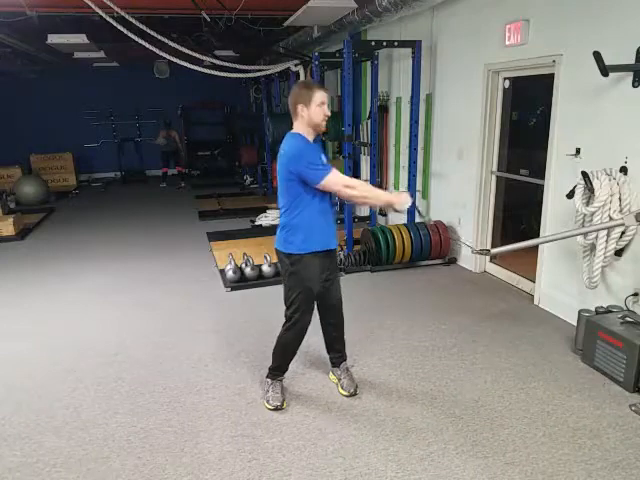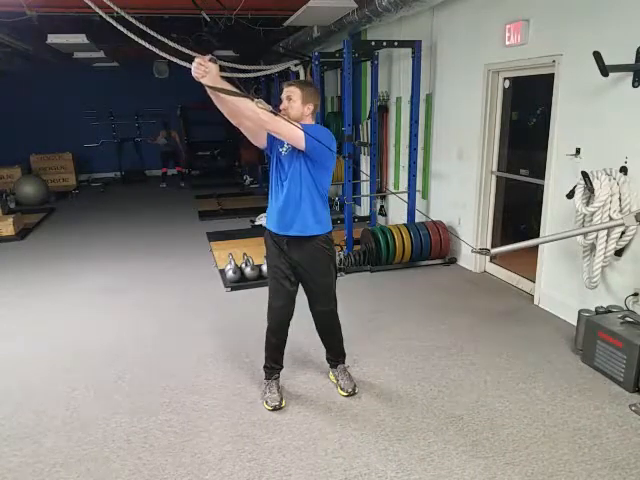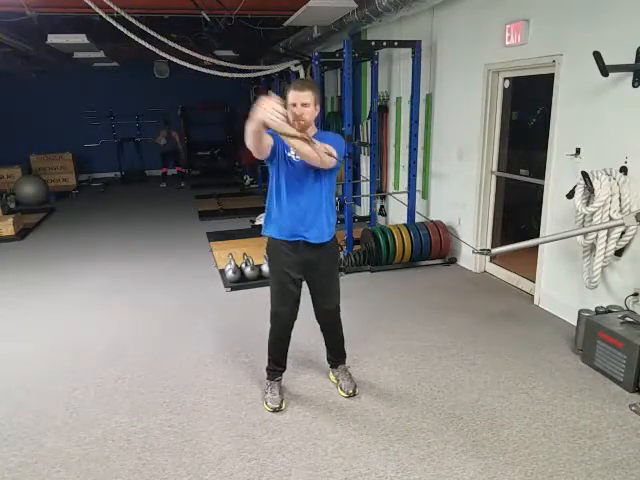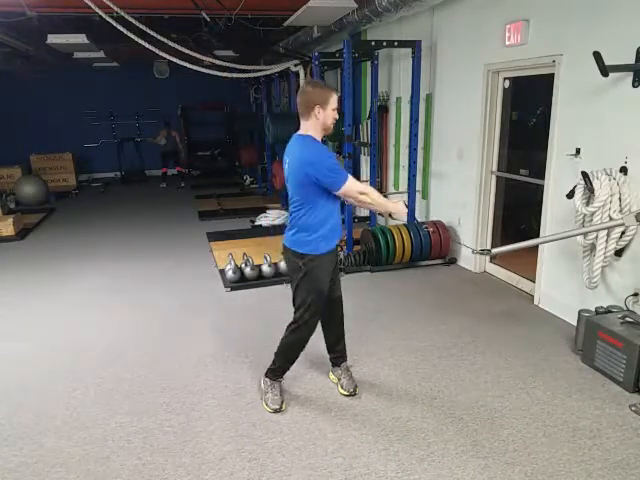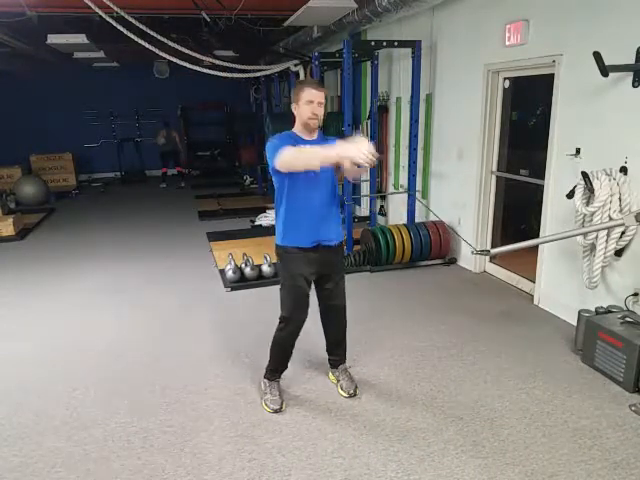
dt=1s
person 1, frame 1
left shoulder: (305, 147)
right shoulder: (298, 150)
left elbow: (339, 189)
right elbow: (344, 186)
left wrist: (381, 198)
right wrist: (392, 198)
left hip: (321, 247)
right hip: (300, 251)
left knee: (332, 309)
right knee: (298, 319)
left ankle: (338, 365)
right ankle: (274, 378)
person 1, frame 2
left shoulder: (322, 138)
right shoulder: (276, 140)
left elbow: (266, 120)
right elbow: (241, 119)
left wrist: (218, 82)
right wrist: (210, 84)
left hip: (313, 241)
right hip: (278, 239)
left knee: (325, 310)
right knee: (278, 314)
left ankle: (338, 365)
right ankle: (272, 377)
person 1, frame 3
left shoulder: (332, 142)
right shoulder: (276, 143)
left elbow: (318, 158)
right elbow: (255, 144)
left wrist: (283, 127)
right wrist: (258, 119)
left hip: (322, 244)
right hip: (283, 244)
left knee: (328, 311)
right knee: (282, 316)
left ankle: (338, 366)
right ankle: (274, 378)
person 1, frame 4
left shoulder: (299, 145)
right shoulder: (315, 155)
left elbow: (344, 191)
right elbow: (358, 192)
left wrist: (382, 205)
right wrist: (392, 208)
left hip: (321, 247)
right hip: (309, 253)
left knee: (332, 308)
right knee: (306, 318)
left ankle: (338, 365)
right ankle: (272, 378)
person 1, frame 5
left shoulder: (331, 144)
right shoulder: (280, 144)
left elbow: (351, 171)
right elbow: (294, 161)
left wrist: (355, 159)
right wrist: (341, 151)
left hip: (331, 244)
right hip: (295, 248)
left knee: (335, 311)
right knee: (292, 318)
left ankle: (338, 366)
right ankle: (271, 378)
